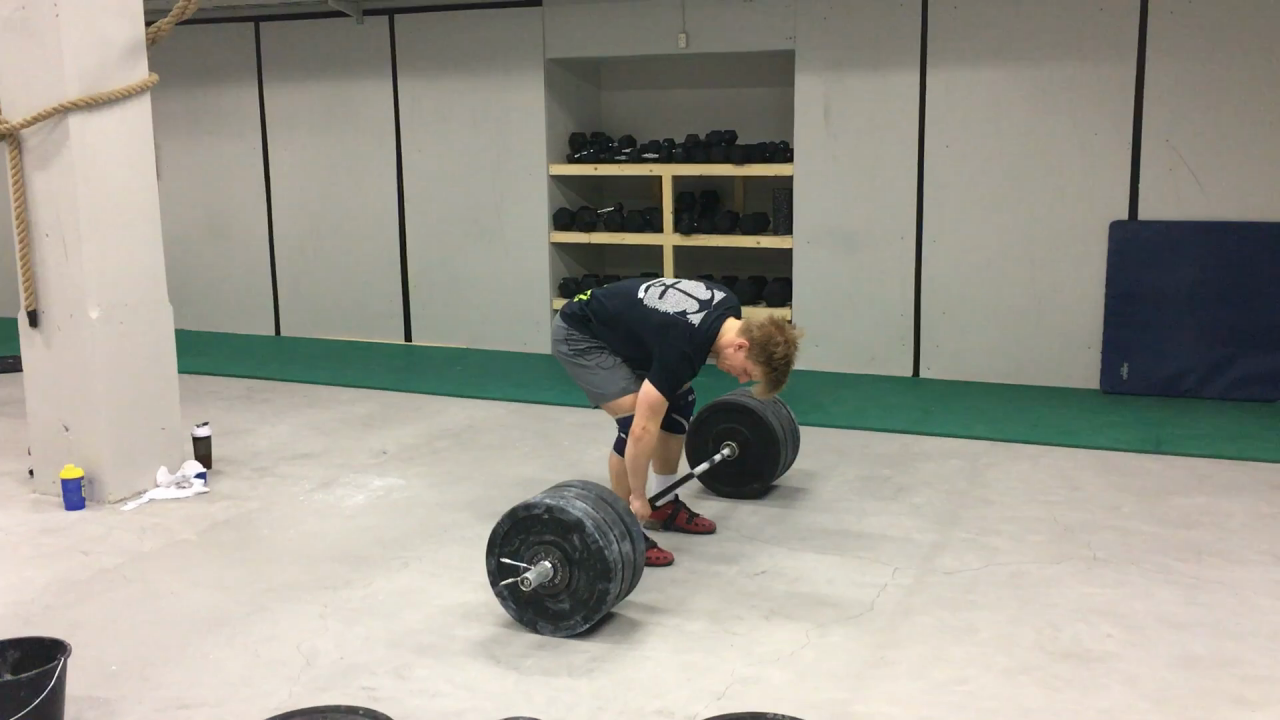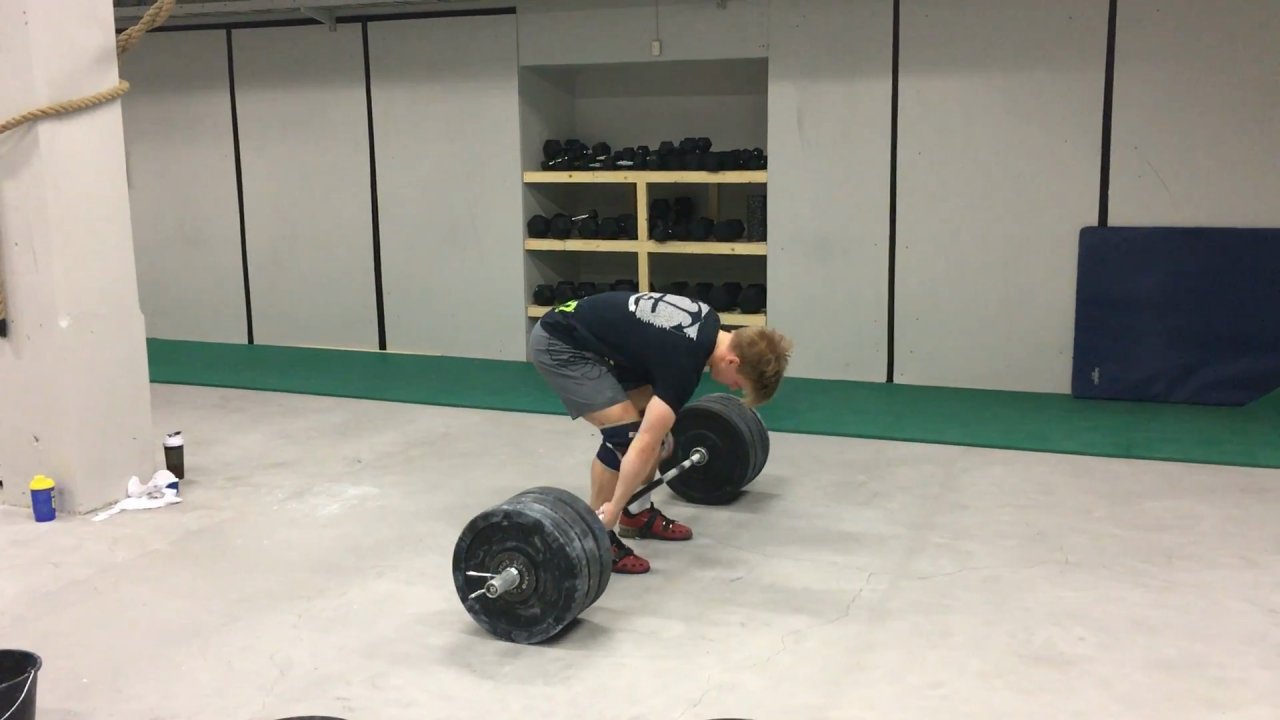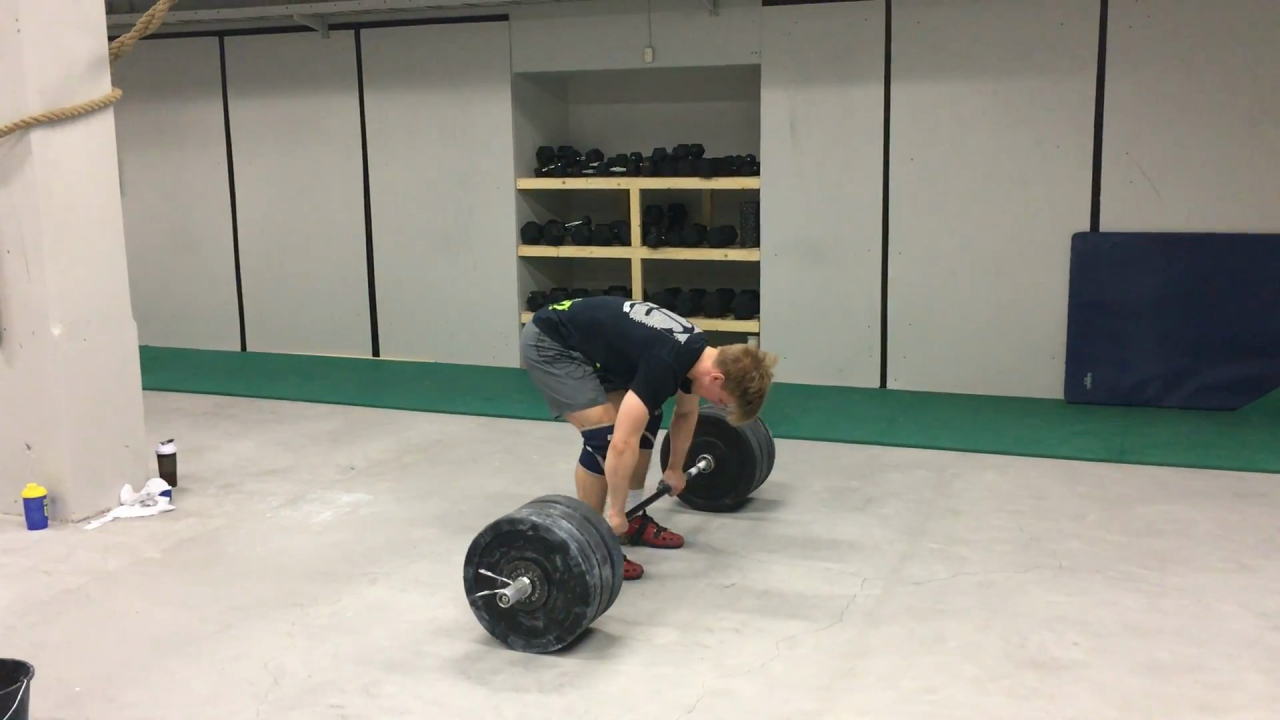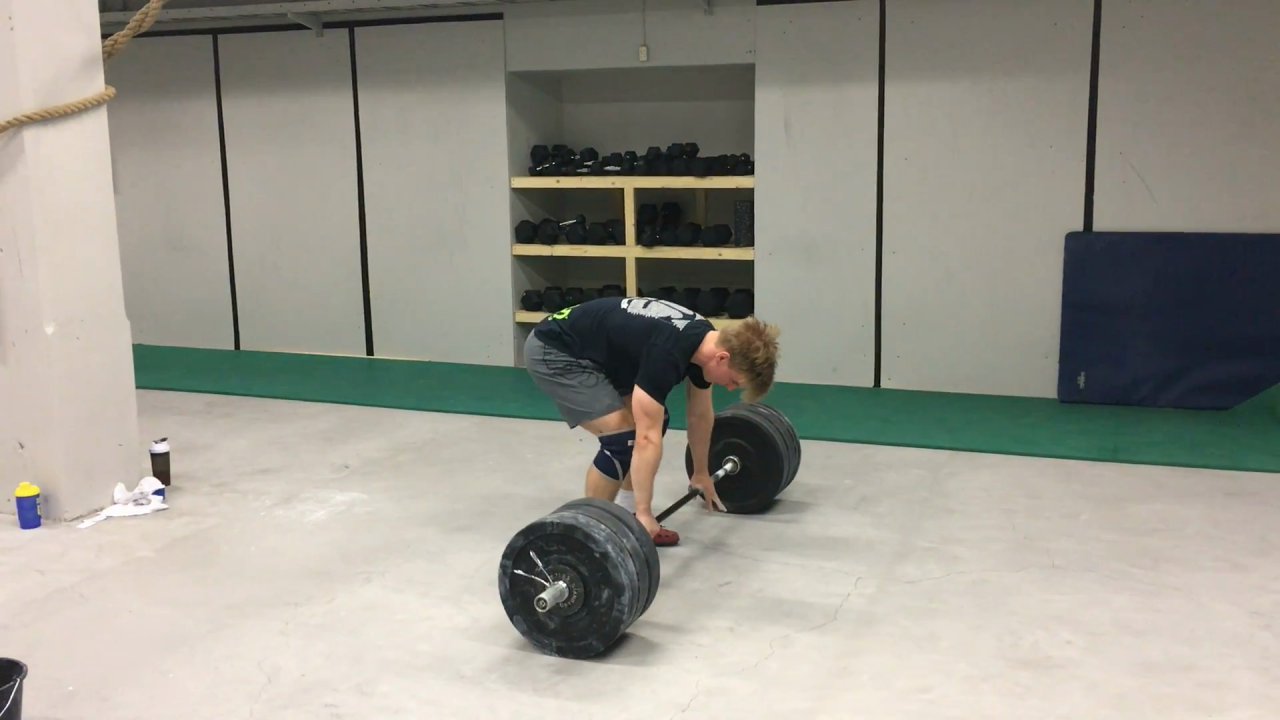
dt=1s
person 1, frame 1
left shoulder: (728, 307)
right shoulder: (681, 347)
right elbow: (643, 428)
right wrist: (638, 497)
left hip: (618, 326)
right hip: (579, 335)
left knee: (680, 403)
right knee: (634, 418)
left ankle: (665, 505)
person 1, frame 2
left shoulder: (708, 324)
right shoulder: (683, 359)
right elbow: (646, 442)
right wrist: (613, 507)
left hip: (592, 337)
right hip: (558, 344)
left knee: (655, 418)
right knee: (625, 429)
left ankle: (638, 514)
person 1, frame 3
left shoulder: (697, 351)
right shoulder: (665, 364)
left elbow: (685, 413)
right elbow: (623, 442)
left wrist: (675, 469)
right wrist: (615, 512)
left hip: (584, 342)
right hip: (548, 343)
left knee: (646, 417)
right knee: (605, 433)
left ankle: (633, 521)
person 1, frame 4
left shoulder: (707, 341)
right shoulder: (667, 353)
left elbow: (700, 415)
right elbow: (647, 438)
left wrist: (702, 474)
right wrist: (644, 514)
left hip: (591, 348)
right hip: (553, 351)
left knee: (654, 420)
right knee: (622, 437)
